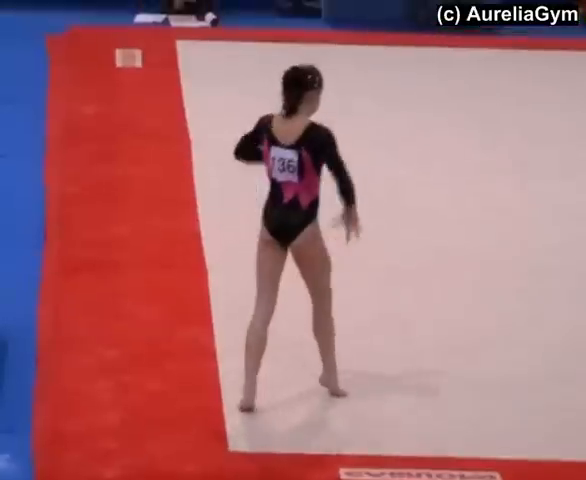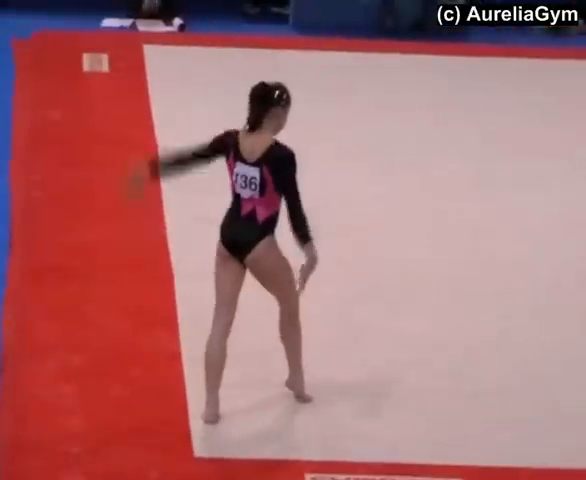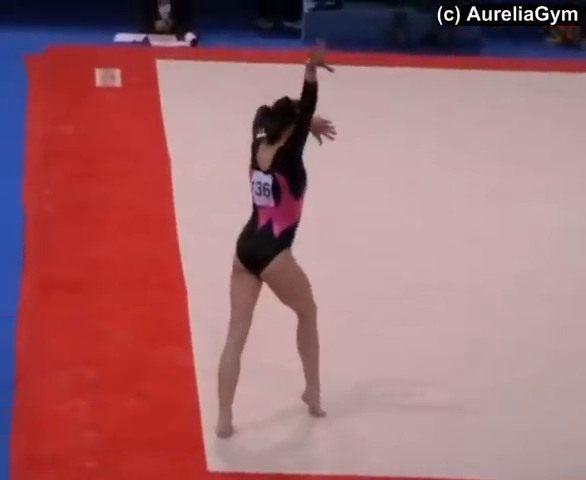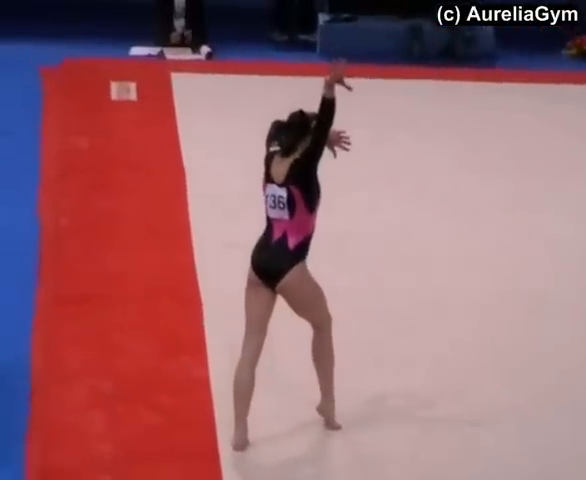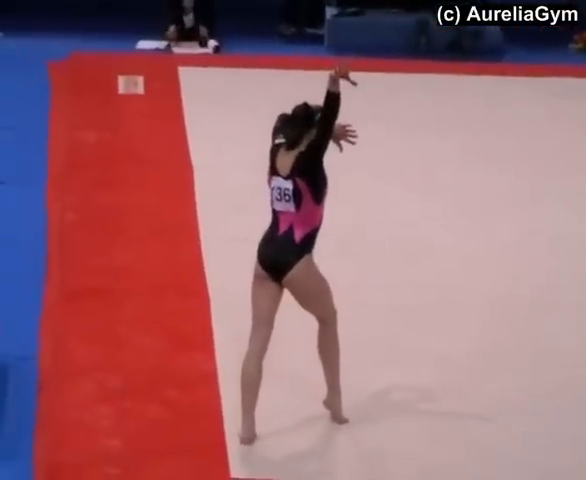
dt=0.7s
person 1, frame 1
left shoulder: (266, 125)
right shoulder: (319, 135)
left elbow: (241, 152)
right elbow: (341, 178)
right wrist: (350, 210)
left hip: (271, 222)
right hip: (302, 225)
left knee: (263, 308)
right knee: (322, 300)
left ankle: (248, 390)
right ankle: (330, 375)
person 1, frame 2
left shoulder: (230, 141)
right shoulder: (283, 155)
left elbow: (191, 157)
right elbow: (293, 205)
left wrist: (155, 167)
right wrist: (308, 248)
left hip: (228, 235)
right hip: (258, 242)
left knee: (221, 322)
right knee: (290, 303)
left ankle: (211, 405)
right ankle: (296, 382)
person 1, frame 3
left shoulder: (258, 148)
right shoulder: (288, 156)
left elbow: (265, 114)
right elbow: (303, 118)
left wrist: (308, 122)
right wrist: (311, 72)
left hip: (245, 249)
right hip: (273, 254)
left knee: (235, 335)
right knee: (307, 313)
left ankle: (224, 418)
right ankle: (313, 393)
person 1, frame 4
left shoulder: (271, 160)
right shoulder: (302, 169)
left elbow: (285, 130)
right elbow: (321, 131)
left wrist: (322, 136)
right wrist: (330, 87)
left hip: (260, 261)
right hip: (288, 266)
left knee: (250, 347)
right knee: (322, 324)
left ankle: (239, 432)
right ankle: (327, 405)
person 1, frame 5
left shoulder: (277, 154)
right shoulder: (309, 161)
left elbow: (288, 125)
right elbow: (325, 125)
left wrist: (330, 131)
right wrist: (334, 85)
left hip: (266, 254)
right hip: (294, 259)
left knee: (257, 340)
right knee: (328, 319)
left ankle: (247, 425)
right ankle: (334, 399)
